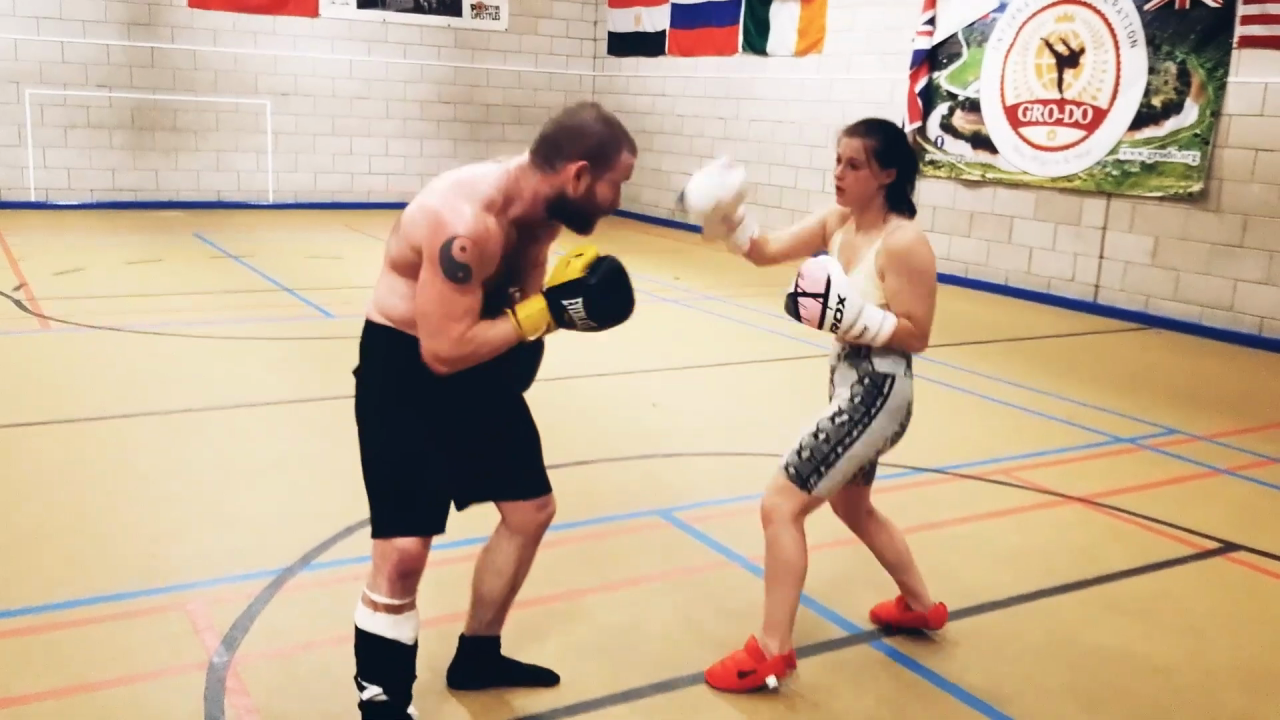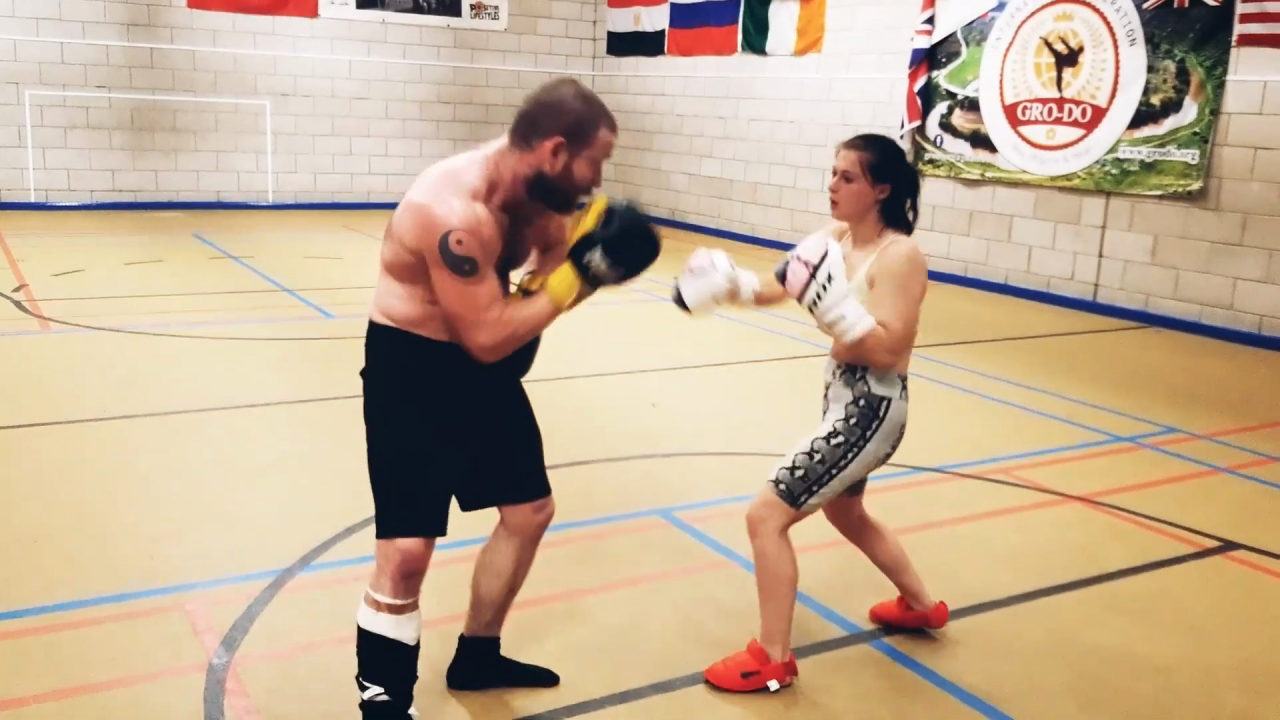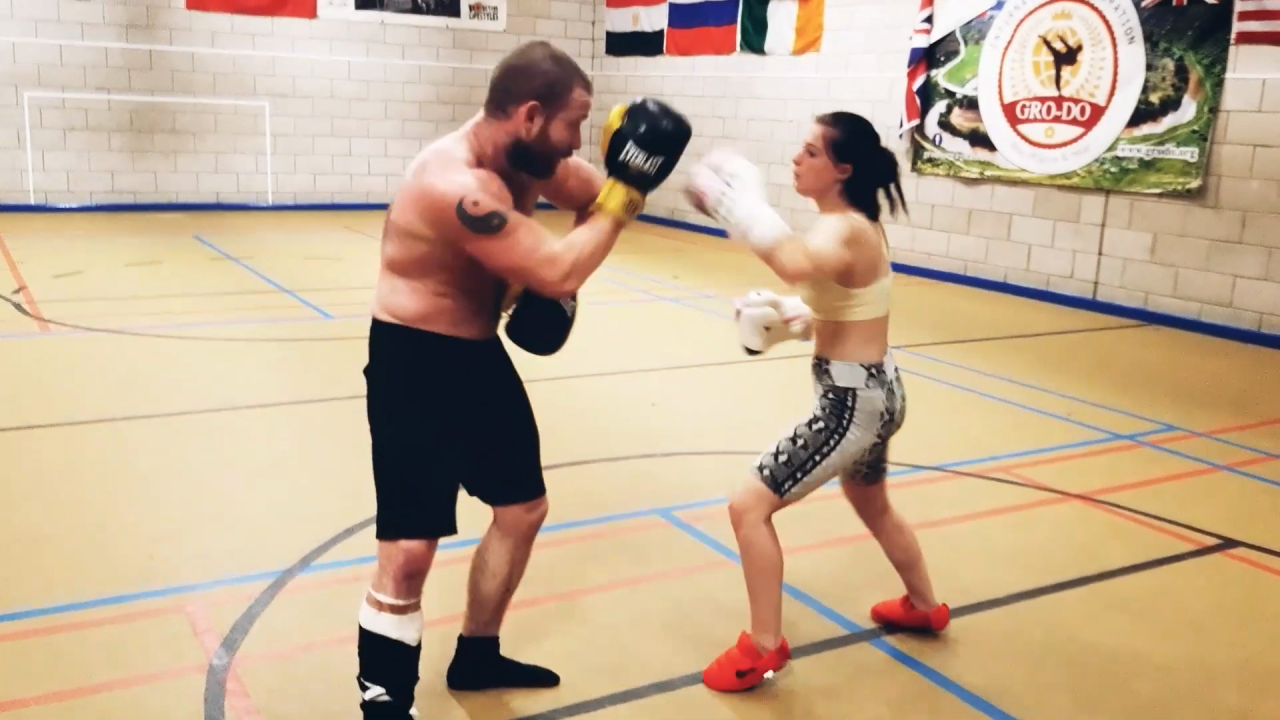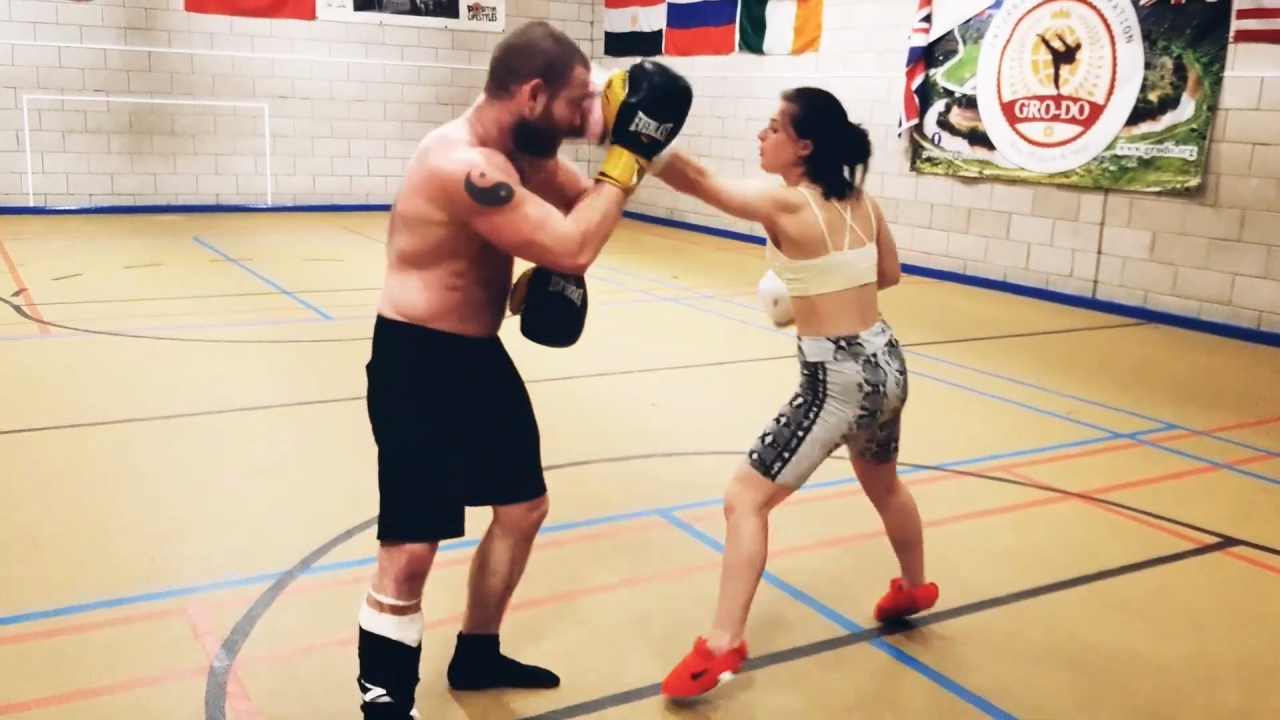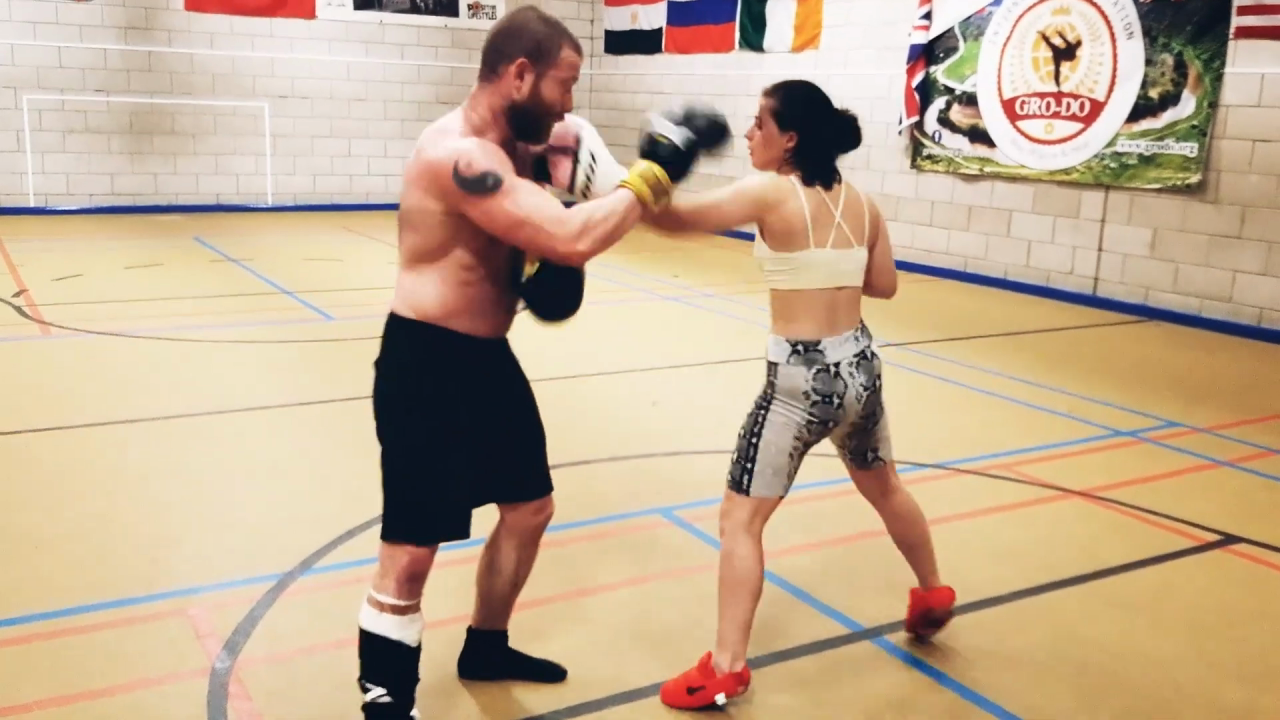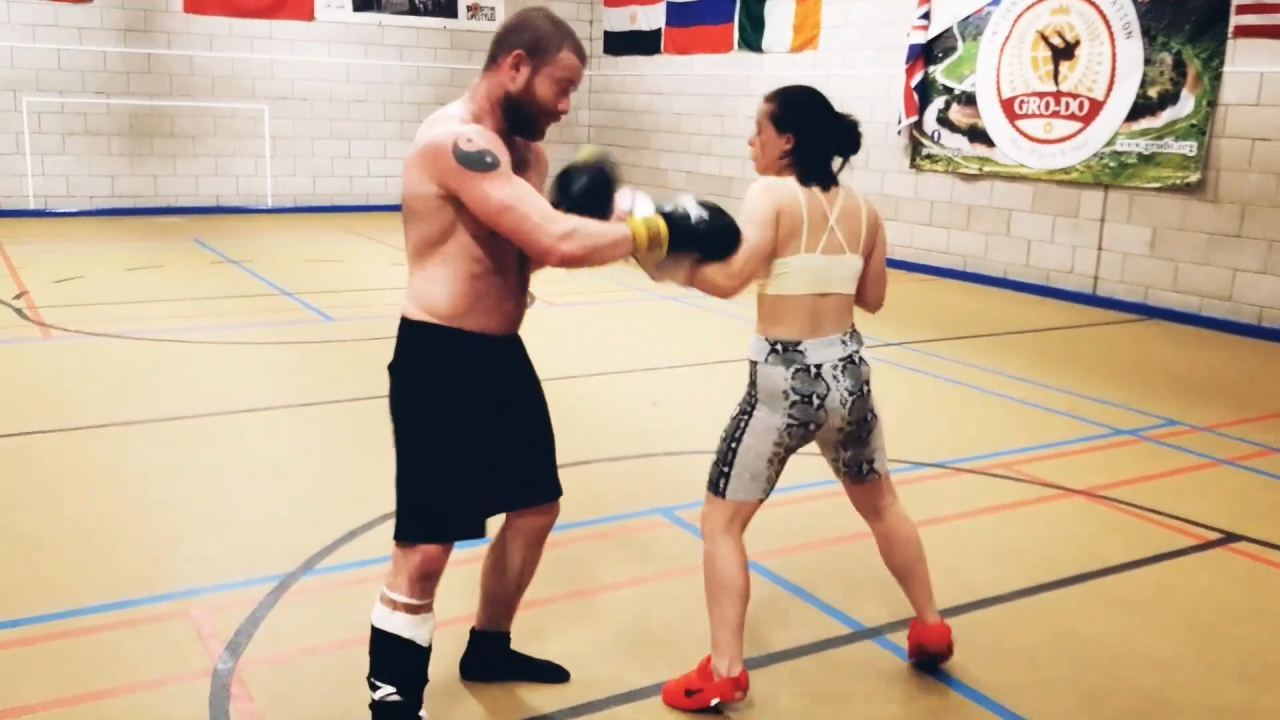
dt=0.1s
person 1, frame 1
left shoulder: (541, 200)
right shoulder: (466, 222)
right elbow: (446, 352)
left wrist: (539, 317)
right wrist: (540, 312)
left hip: (475, 364)
right hip: (404, 366)
left knee: (530, 509)
right knee: (403, 550)
left ankle: (478, 657)
person 1, frame 2
left shoulder: (535, 182)
right shoulder: (456, 213)
left elbow: (555, 247)
right elbow: (488, 337)
left wrist: (538, 289)
right wrist: (577, 277)
left hip: (478, 362)
right hip: (409, 368)
left knee: (528, 511)
right knee: (406, 549)
left ankle: (477, 656)
person 1, frame 3
left shoulder: (523, 155)
right shoulder: (456, 186)
left elbow: (589, 193)
right elbow: (560, 271)
left wrist: (560, 277)
right wrist: (626, 187)
left hip: (481, 353)
right hip: (413, 364)
left knee: (523, 510)
right knee: (409, 550)
left ankle: (476, 655)
person 1, frame 4
left shoulder: (524, 141)
right shoulder: (464, 167)
left elbow: (580, 203)
right elbow: (574, 246)
left wrist: (560, 277)
right wrist: (629, 154)
left hip: (481, 353)
right hip: (416, 365)
left knee: (523, 508)
right knee: (410, 550)
left ankle: (476, 653)
person 1, frame 5
left shoulder: (520, 143)
right shoulder: (459, 156)
left elbow: (551, 231)
right elbow: (570, 241)
right wrist: (649, 174)
left hip: (487, 355)
right hip: (425, 362)
left knee: (529, 506)
right knee: (411, 551)
left ankle: (485, 647)
person 1, frame 6
left shoulder: (519, 141)
right shoulder: (456, 141)
left elbow: (539, 238)
right elbow: (557, 243)
right wrist: (660, 230)
left hip: (501, 355)
right hip: (439, 364)
left knee: (535, 510)
right knee: (425, 551)
left ankle: (488, 648)
person 2, frame 1
left shoulder: (906, 243)
right shoulder: (837, 220)
left elbow: (916, 334)
right elbow: (770, 252)
left wrist: (846, 306)
right wrist: (726, 218)
left hip: (874, 395)
right hip: (851, 387)
left knee: (782, 508)
right knee: (853, 507)
left ankle: (771, 654)
right ankle: (921, 605)
person 2, frame 2
left shoulder: (900, 257)
right shoulder: (839, 237)
left elbow: (889, 352)
right elbow: (787, 290)
left wrist: (827, 298)
right wrist: (731, 282)
left hip: (869, 412)
right hip: (847, 403)
left knee: (766, 518)
right knee: (847, 515)
left ankle: (773, 658)
right ankle: (921, 605)
person 2, frame 3
left shoulder: (841, 234)
right shoulder: (857, 224)
left elbow: (793, 267)
left wrist: (741, 203)
right wrist: (789, 316)
left hip: (854, 403)
right hip: (876, 392)
left knee: (748, 508)
right knee: (869, 503)
left ankle: (764, 643)
right ankle: (921, 604)
person 2, frame 4
left shoulder: (784, 201)
right shoulder: (857, 200)
left elbow: (699, 181)
right elbow: (888, 274)
left hip: (836, 382)
right hip: (882, 366)
left knee: (746, 500)
right knee: (884, 486)
left ankle: (722, 648)
right ankle: (913, 588)
person 2, frame 5
left shoulder: (770, 193)
right shoulder: (859, 202)
left elbow: (678, 217)
right elbow: (884, 286)
left hip: (800, 379)
right hip: (859, 369)
left knee: (740, 521)
right knee: (885, 489)
left ankle: (726, 669)
right ankle: (932, 594)
person 2, frame 6
left shoulder: (773, 195)
right shoulder: (861, 209)
left elbow: (727, 280)
left wrist: (667, 259)
left hip: (782, 382)
right hip: (848, 374)
left knee: (720, 522)
right knee: (879, 504)
left ankle: (724, 672)
right ankle: (930, 628)
